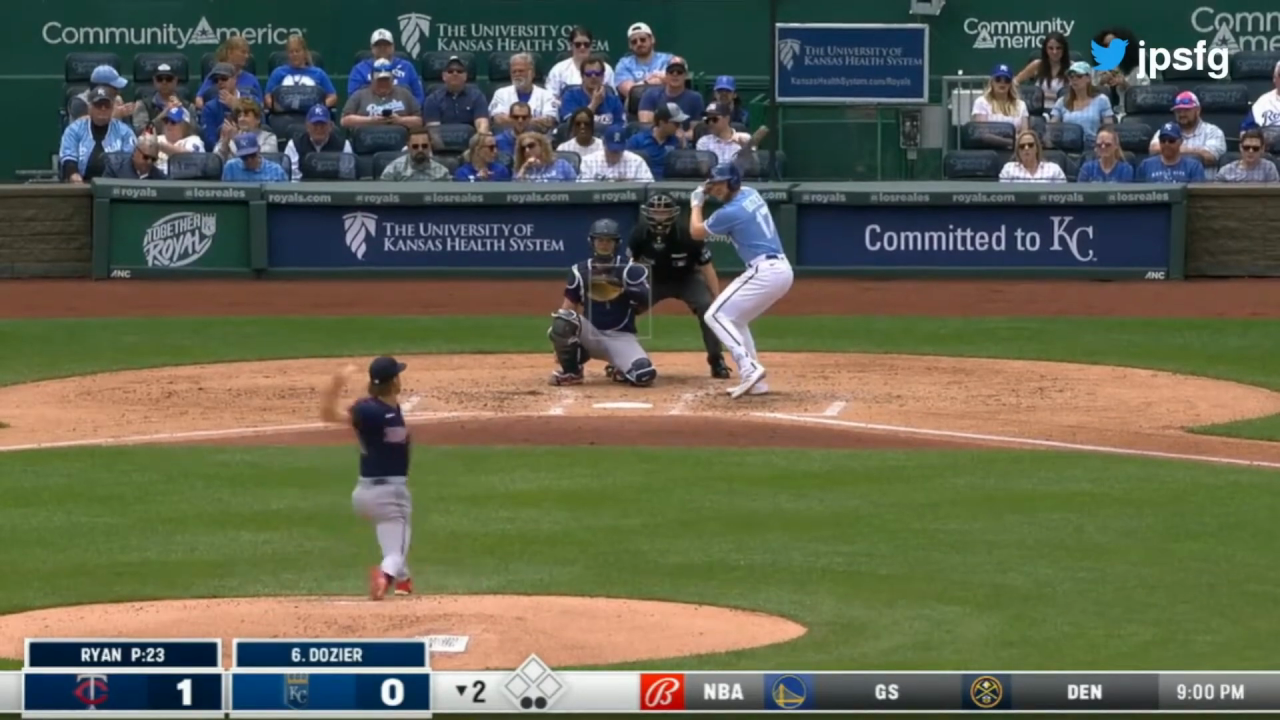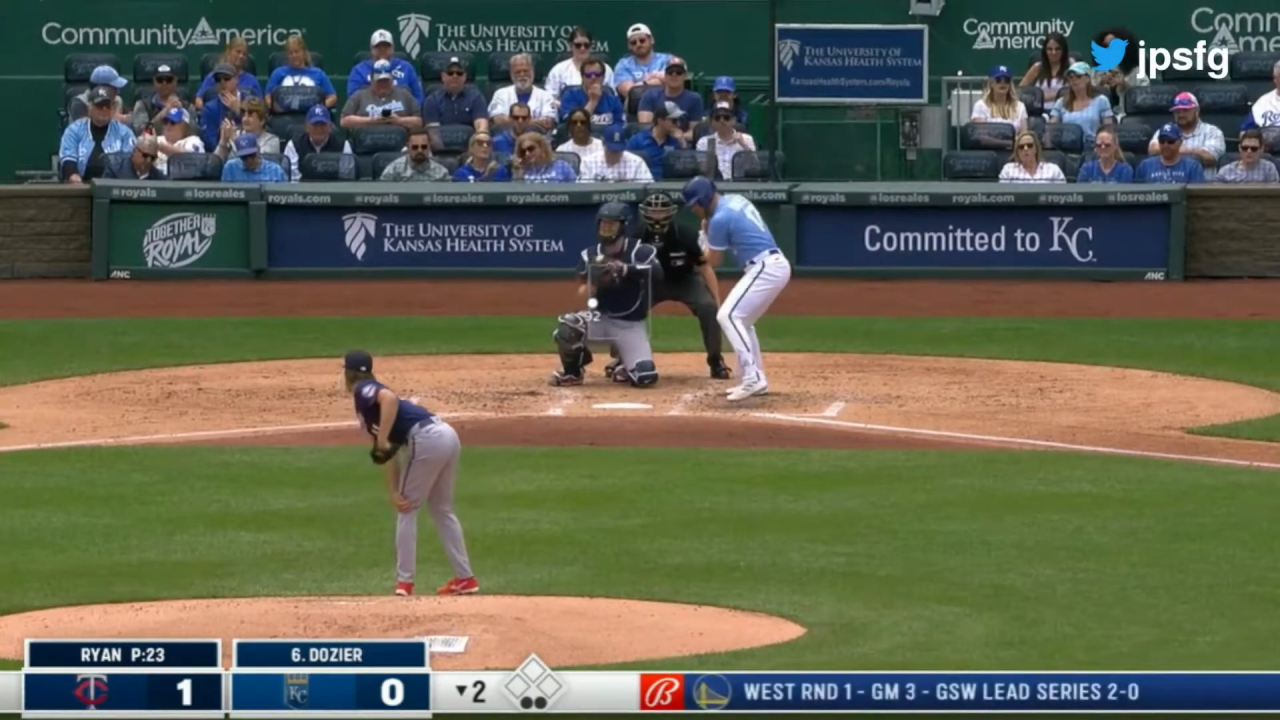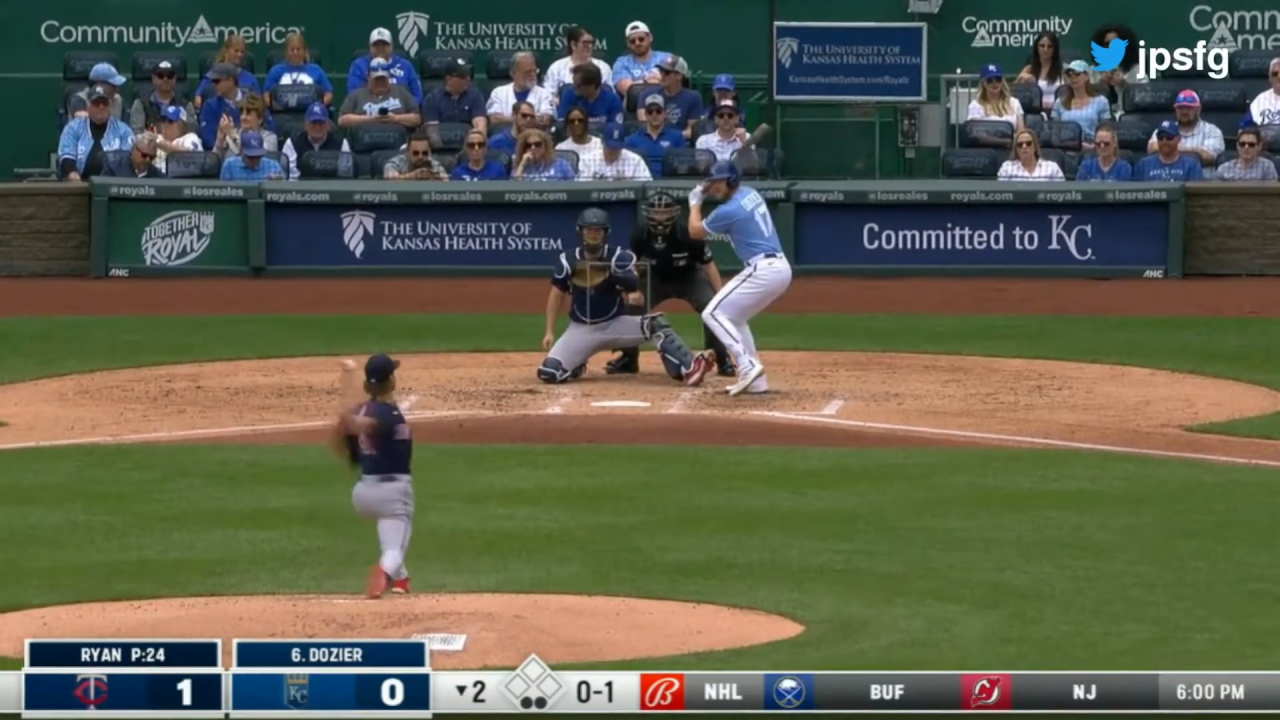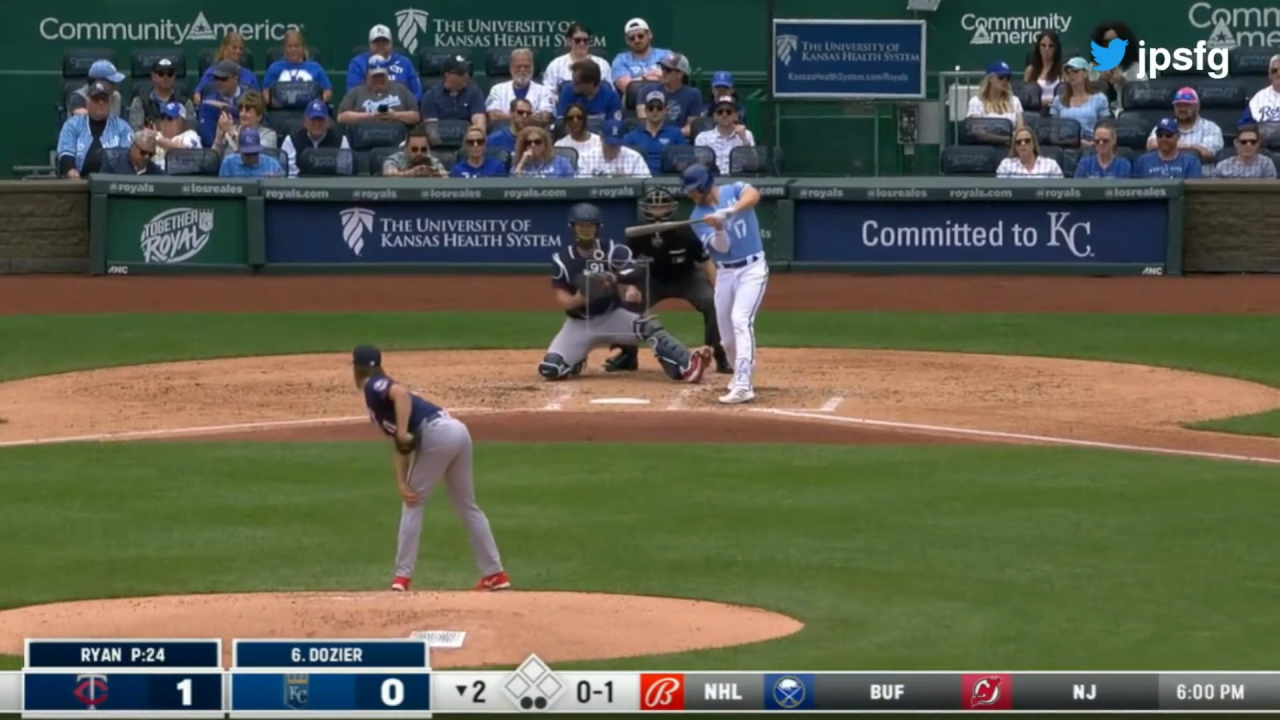
dt=1s
person 1, frame 1
left shoulder: (389, 405)
right shoulder: (371, 411)
right elbow: (329, 414)
right wrist: (338, 381)
left hip: (368, 494)
right hip: (388, 494)
left ankle: (401, 577)
person 1, frame 2
left shoulder: (364, 389)
right shoulder: (370, 400)
left elbow: (390, 398)
right elbow: (393, 455)
left wrist: (382, 442)
right wrist: (394, 492)
left hip: (427, 440)
right hip: (446, 435)
left knee: (408, 511)
right knee: (443, 511)
left ankle: (406, 581)
right ankle: (465, 577)
person 1, frame 3
left shoulder: (365, 410)
right shoulder: (385, 412)
right elbow: (351, 421)
left hip: (363, 492)
right hip: (393, 492)
right knee: (393, 554)
left ankle: (398, 576)
right ankle: (386, 571)
person 1, frame 4
left shoulder: (375, 386)
right shoulder: (379, 398)
left elbow: (401, 392)
right elbow: (402, 446)
left wrist: (403, 433)
right wrist: (402, 483)
left hip: (436, 435)
right hip: (457, 432)
left knee: (414, 506)
right knee: (468, 507)
left ankle: (403, 576)
right ankle: (495, 573)
person 2, frame 1
left shoulder: (730, 212)
right shoulder: (751, 193)
left elbow: (696, 233)
left wrist: (696, 203)
right wrist: (709, 192)
left hip: (764, 271)
right hip: (781, 270)
left knee: (716, 316)
right knee: (734, 320)
left ankle: (750, 369)
right ankle: (753, 380)
person 2, frame 2
left shoulder: (719, 219)
right shoulder: (735, 200)
left elbow: (713, 261)
left wrist: (705, 240)
left hip: (765, 268)
right hip: (775, 266)
left knee: (728, 315)
right knee: (742, 320)
left ankle: (752, 377)
right ankle: (755, 379)
person 2, frame 3
left shoulder: (728, 211)
right shoulder: (750, 193)
left elbow: (695, 232)
left wrist: (694, 202)
right wrist: (708, 192)
left hip: (763, 270)
right hip: (779, 269)
left knee: (713, 314)
right knee: (733, 318)
left ankle: (748, 366)
right ankle: (754, 380)
person 2, frame 4
left shoulder: (735, 190)
right shoulder: (699, 216)
left elbow: (753, 196)
right elbow: (722, 247)
left wrist: (728, 212)
right wrist: (718, 228)
left hip: (753, 269)
right hip: (725, 274)
left knee: (740, 321)
right knee: (727, 333)
left ankle: (743, 386)
right ankle: (743, 371)
person 3, frame 1
left shoulder: (688, 235)
right shoulder: (639, 234)
left elbow: (707, 268)
left hip: (687, 279)
right hip: (653, 280)
left knee: (708, 307)
left ankle: (716, 360)
person 3, frame 2
left shoulder: (687, 234)
right shoulder: (635, 235)
left elbow: (705, 268)
right elbow: (626, 267)
left wrist: (717, 302)
right wrist: (626, 293)
left hip: (685, 280)
right hip: (651, 281)
left knee: (708, 307)
right knee: (621, 308)
left ankle: (715, 360)
right ankle: (622, 359)
person 3, frame 3
left shoulder: (688, 235)
right shoulder: (640, 234)
left elbow: (709, 266)
left hip: (689, 278)
right hip: (655, 279)
right knee: (628, 307)
left ankle: (722, 358)
right ankle: (629, 358)
person 3, frame 4
left shoulder: (684, 232)
right shoulder: (638, 233)
left elbow: (706, 263)
left hip: (687, 277)
right hip: (654, 279)
left knee: (712, 303)
right knee: (626, 304)
left ankle: (721, 356)
right ankle: (628, 354)
person 4, frame 1
left shoulder: (631, 270)
right shoulder: (579, 271)
left elbow: (646, 301)
right elbow: (568, 306)
left wrist: (623, 289)
right wrist: (561, 340)
left hip: (621, 337)
right hip: (590, 334)
left knee: (645, 375)
right knee: (562, 319)
left ankle: (620, 370)
right ankle: (571, 372)
person 4, frame 2
left shoulder: (640, 251)
right shoulder: (589, 255)
left elbow: (657, 274)
right elbow: (583, 296)
left wrist: (625, 268)
right wrist: (594, 283)
left hip: (630, 326)
right hip: (599, 320)
left knee: (646, 376)
right knee: (567, 328)
left ankle: (625, 369)
right ankle: (573, 372)
person 4, frame 3
left shoulder: (619, 256)
right shoulder: (567, 260)
left elbow: (633, 284)
right elbow: (557, 296)
left wrist: (607, 275)
right wrist: (549, 332)
left hip: (615, 324)
right hip: (581, 329)
left knee: (656, 324)
right knee: (548, 373)
left ankle: (689, 369)
right ankle: (576, 366)
person 4, frame 4
left shoulder: (614, 251)
right shoulder: (561, 259)
left elbow: (639, 275)
right elbow: (561, 299)
left wrist: (615, 277)
right wrist: (576, 299)
left hip: (613, 317)
right hip: (579, 325)
left knee: (648, 327)
right knee: (550, 369)
left ankle: (687, 365)
right ankle: (576, 361)
